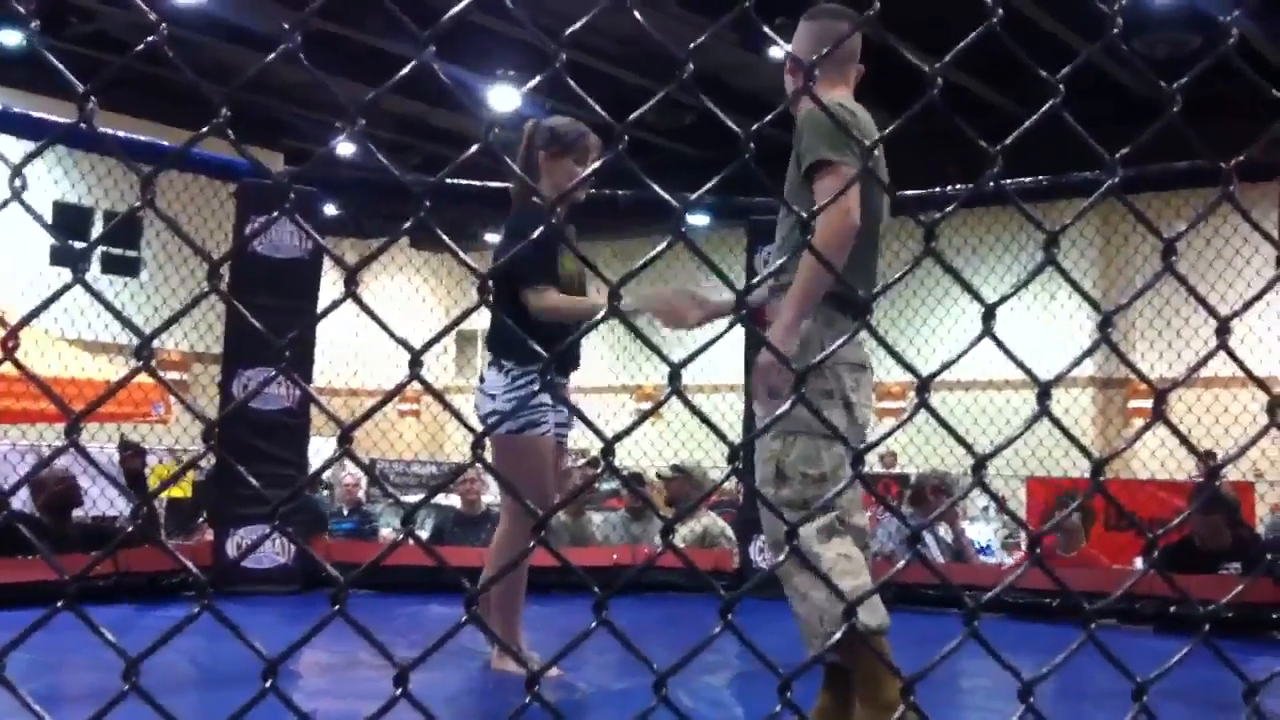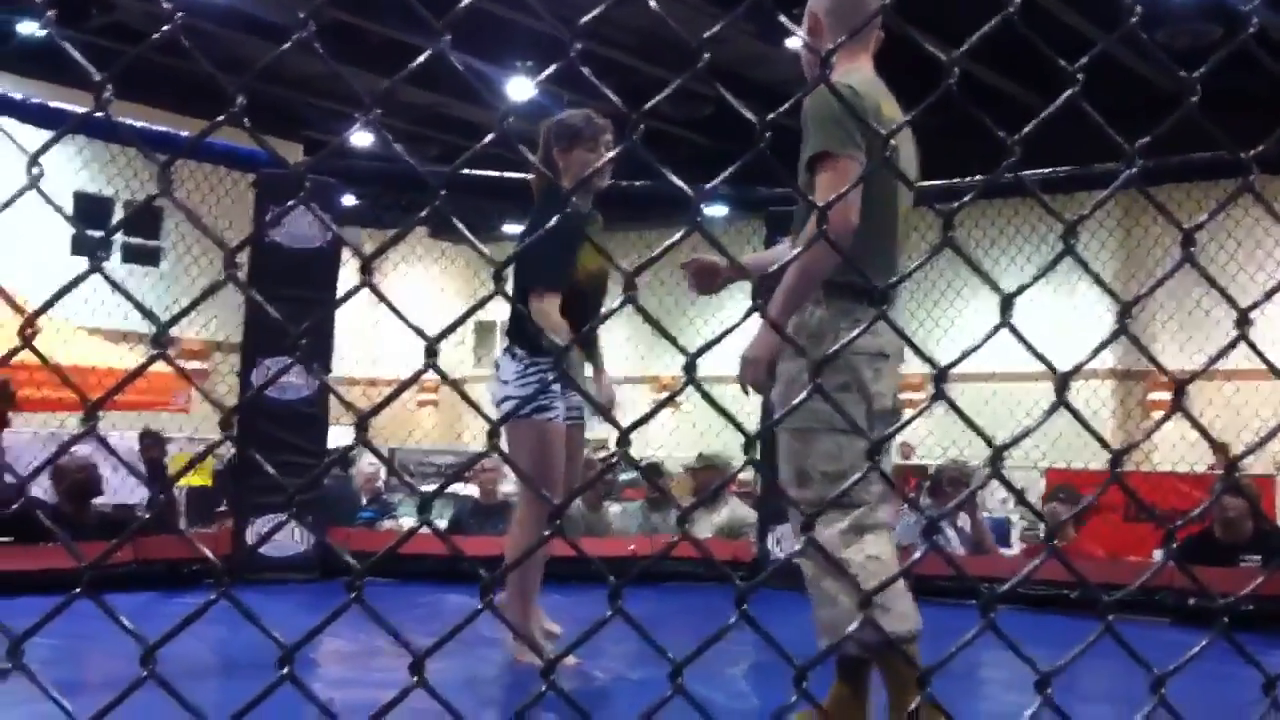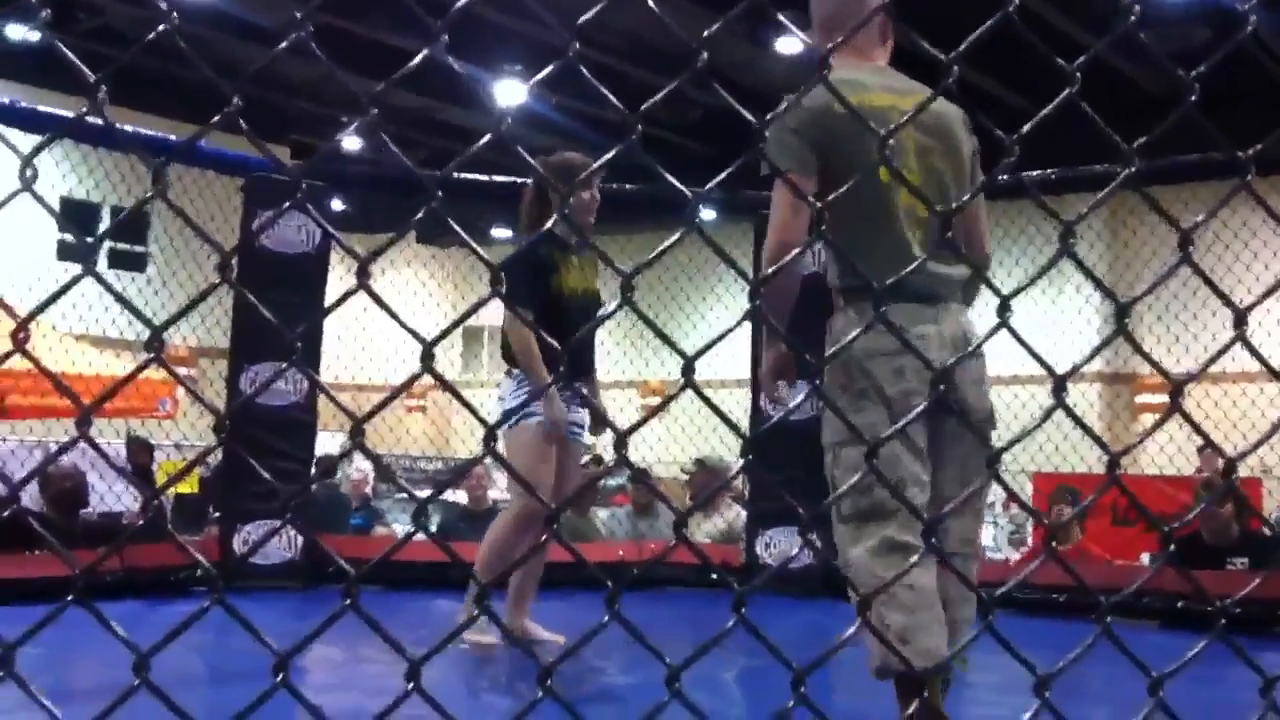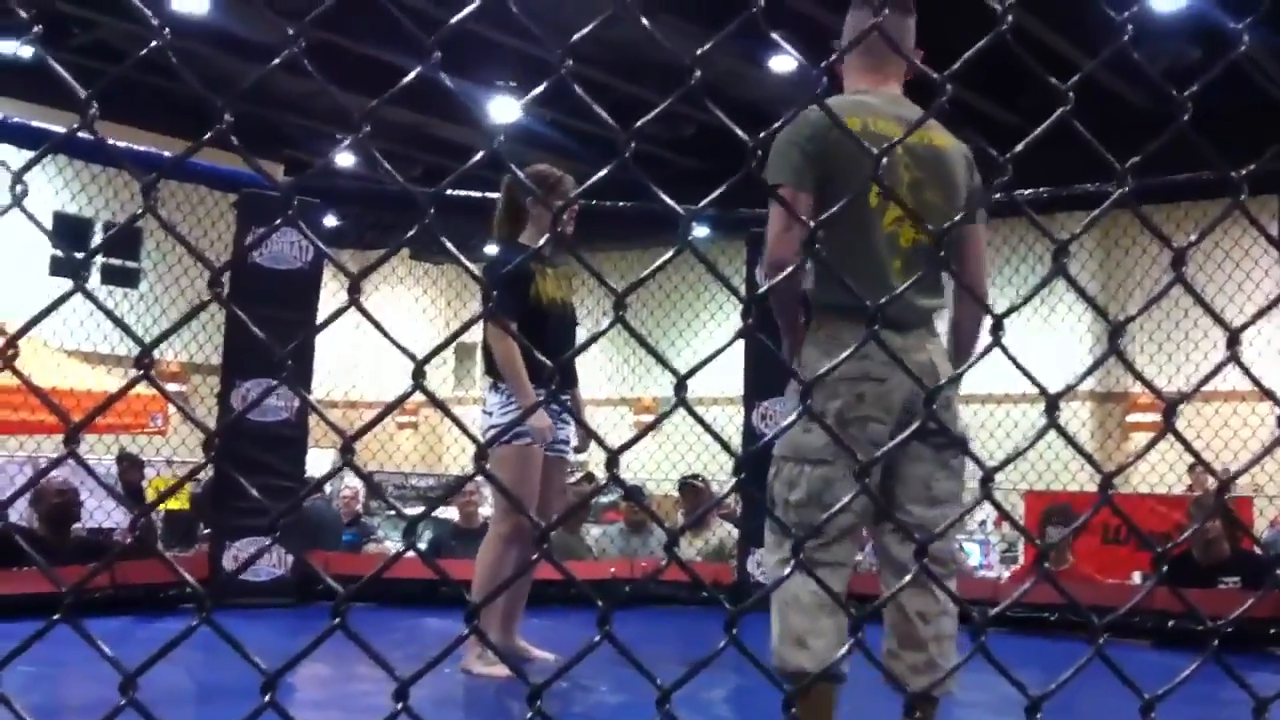
dt=1s
person 1, frame 1
left shoulder: (822, 117)
right shoulder: (865, 131)
left elbow: (837, 220)
left wrist: (782, 329)
right wrist: (722, 305)
left hip: (813, 339)
right hip: (841, 345)
left knee: (798, 515)
right knee: (833, 520)
person 1, frame 2
left shoulder: (833, 97)
right shoulder: (892, 113)
left elbow: (836, 220)
left wrist: (772, 324)
right wrist: (737, 268)
left hip: (831, 328)
right hip: (872, 332)
left knee: (833, 516)
right knee: (857, 513)
person 1, frame 3
left shoulder: (809, 108)
right shoulder: (948, 113)
left elbow: (785, 241)
right elbow: (978, 252)
left wrist: (774, 337)
left hip: (873, 334)
right hip: (953, 334)
left knee: (883, 534)
right knee: (950, 535)
person 1, frame 4
left shoulder: (812, 124)
right shoulder: (953, 148)
left elbow: (780, 253)
right elbow: (974, 288)
left wrist: (793, 330)
left hip: (842, 354)
right hip: (924, 360)
left knee: (809, 545)
right knee: (923, 555)
person 2, frame 1
left shoulder: (556, 227)
right shoulder: (531, 221)
right elbow: (542, 303)
right wrist: (634, 303)
left hip: (545, 387)
right hip: (519, 380)
left knee: (525, 516)
right knee: (527, 516)
left ankle: (501, 628)
right ankle: (508, 647)
person 2, frame 2
left shoulder: (585, 220)
right shoulder: (550, 221)
right elbow: (544, 311)
left wrist: (597, 370)
right wrist: (584, 370)
left hip: (563, 374)
right hip: (532, 372)
left knee: (562, 499)
right knee: (538, 502)
left ankle: (522, 602)
right ankle: (522, 636)
person 2, frame 3
left shoulder: (585, 256)
right shoulder: (533, 251)
right elbow: (518, 326)
left wrist: (593, 392)
right wrist: (546, 392)
left hip: (570, 394)
right hip: (532, 390)
left knee: (555, 511)
right knee: (528, 505)
left ankle: (518, 616)
right ankle: (473, 610)
person 2, frame 4
left shoulder: (557, 268)
right shoulder: (509, 262)
right elbow: (501, 336)
left wrist: (578, 411)
right wrist: (530, 406)
left hip: (554, 408)
right hip: (517, 404)
left knee: (539, 529)
right knee: (511, 524)
left ankle: (507, 635)
right ankle: (477, 644)
